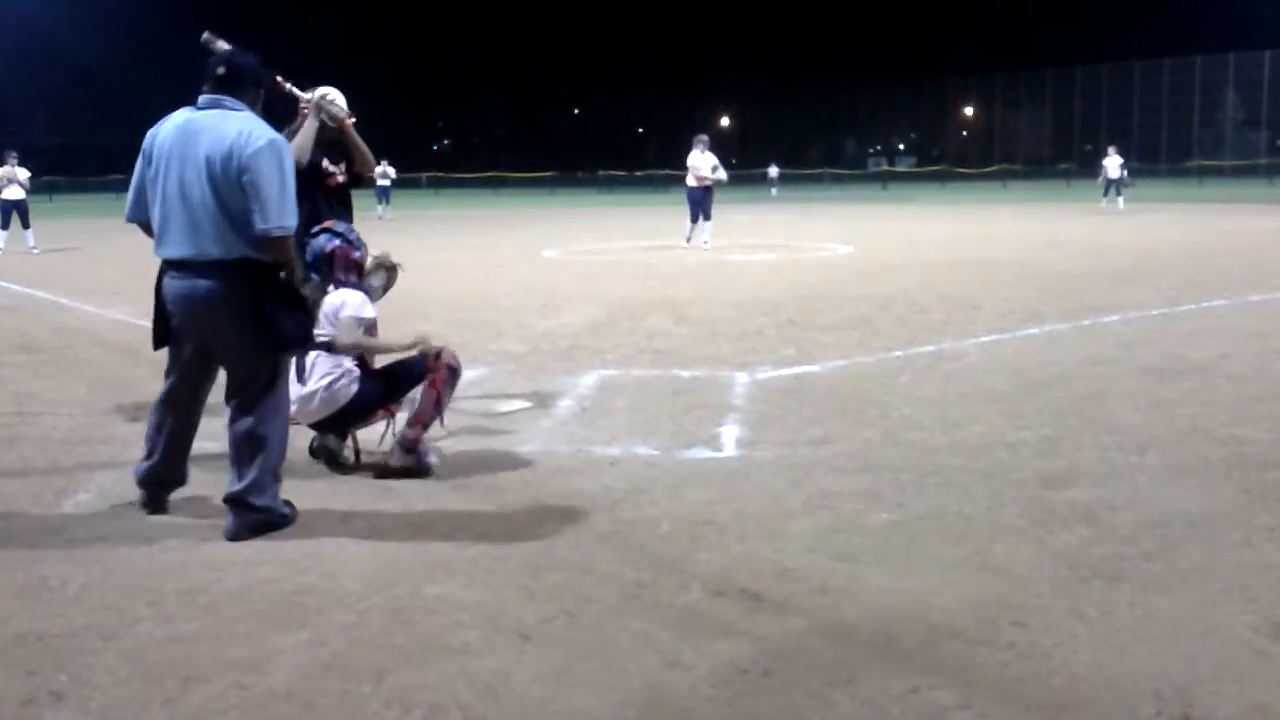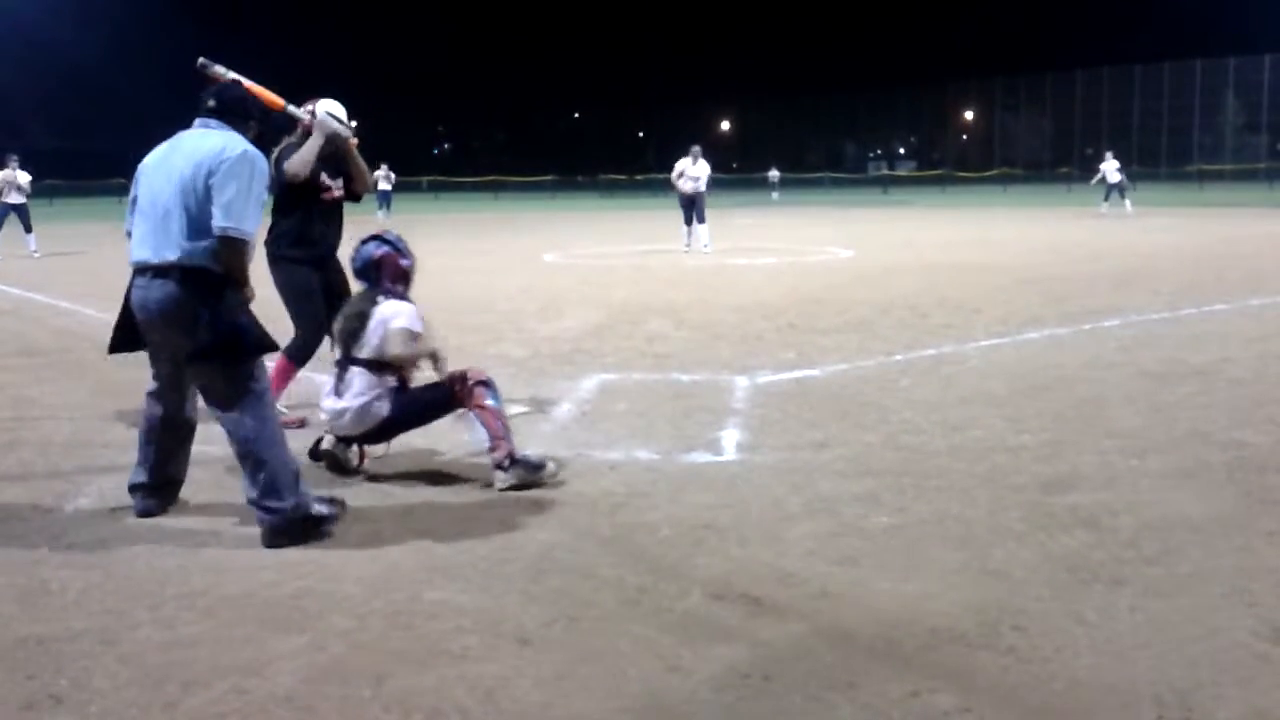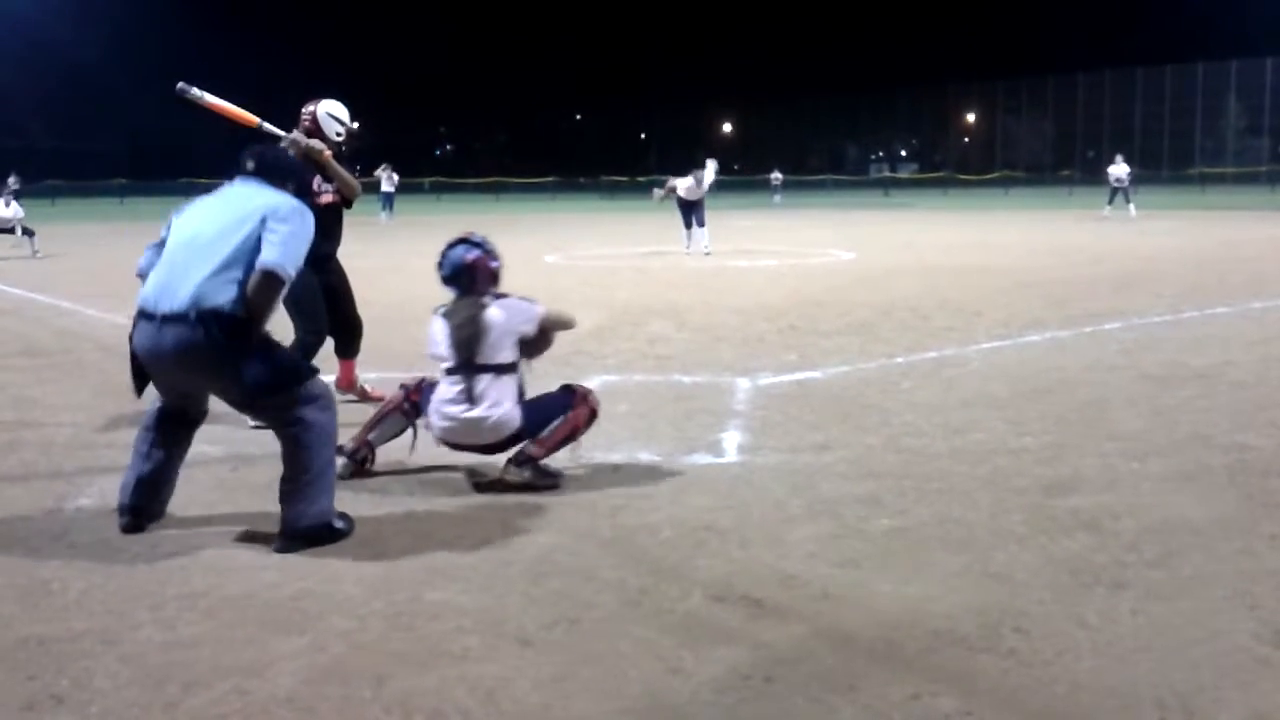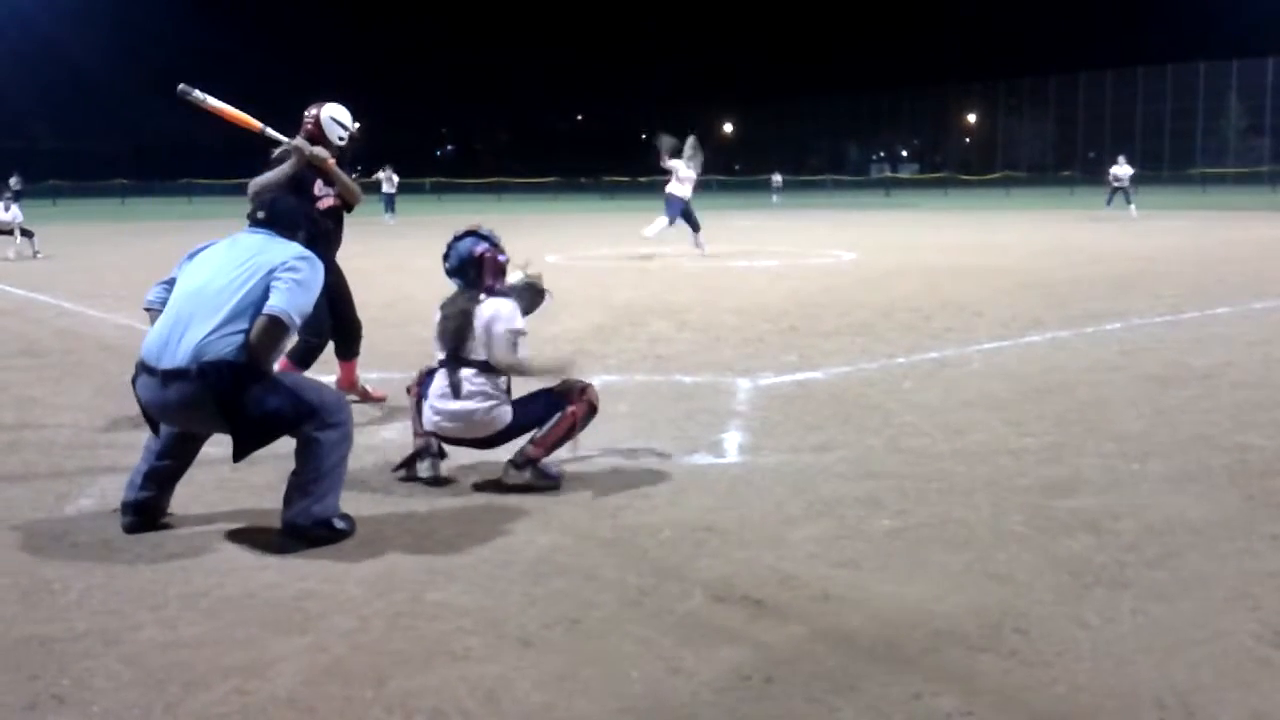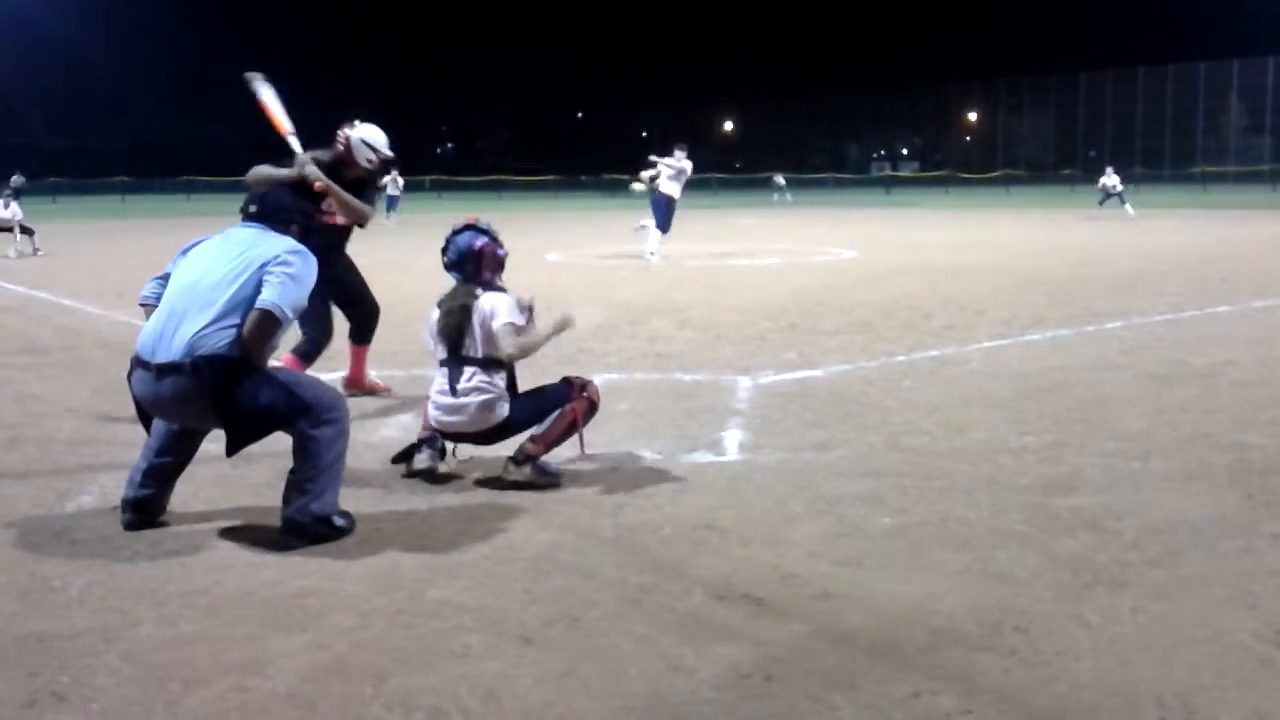
dt=0.5s
person 1, frame 1
left shoulder: (162, 131)
right shoulder: (260, 138)
left elbow: (140, 215)
right elbow: (274, 234)
right wrist: (292, 273)
left hip: (178, 281)
right hip: (240, 285)
left knee: (181, 387)
right knee: (257, 396)
left ankle: (156, 482)
right ankle: (253, 505)
person 1, frame 2
left shoulder: (158, 153)
right shoulder: (240, 154)
left elbow: (133, 227)
right elbow: (232, 237)
right wrist: (241, 285)
left hip: (145, 289)
right hip: (195, 292)
left knee: (167, 393)
right knee: (244, 398)
left ankle: (151, 490)
right ankle: (284, 511)
person 1, frame 3
left shoulder: (199, 204)
right shoulder: (289, 207)
left elbow: (147, 267)
right elbow: (270, 275)
right wrist: (249, 331)
left hip: (149, 332)
right hip: (206, 332)
left knee: (178, 408)
right knee: (309, 405)
left ankle: (137, 507)
right ankle: (308, 521)
person 1, frame 4
left shoulder: (208, 249)
right shoulder: (299, 258)
left elbow: (155, 302)
right elbow: (275, 321)
right wrist: (254, 377)
left hip: (150, 384)
right hip: (209, 385)
left knee: (188, 403)
right knee: (330, 413)
left ankle: (142, 505)
right ankle: (309, 521)
person 1, frame 5
left shoulder: (203, 244)
right shoulder: (292, 253)
left elbow: (151, 297)
right elbow: (266, 315)
right wrist: (250, 370)
left hip: (145, 379)
right hip: (203, 380)
left knee: (188, 395)
right knee: (325, 409)
left ankle: (141, 502)
right ankle: (309, 519)
person 2, frame 1
left shoulder: (338, 147)
right shoulder: (294, 139)
left elbow: (368, 167)
right elbow: (296, 160)
left wrist: (346, 128)
right wrist: (314, 118)
right hip: (306, 243)
person 2, frame 2
left shoulder: (336, 160)
right shoulder: (292, 153)
left elbow: (363, 186)
right elbow: (296, 173)
left wrist: (349, 148)
right wrist: (319, 135)
left hip: (325, 257)
right hip: (292, 258)
right knee: (312, 331)
person 2, frame 3
left shoulder: (332, 160)
left elbow: (353, 192)
left wrist: (325, 158)
right wrist: (292, 153)
left hip: (325, 260)
left knee: (349, 325)
right knee: (312, 334)
left ankle: (348, 382)
person 2, frame 4
left shoulder: (332, 165)
right shoulder: (289, 160)
left elbow: (355, 198)
right elbow: (255, 192)
left wrist: (330, 166)
right wrist: (295, 163)
left hip: (325, 262)
left knee: (349, 328)
right knee: (316, 334)
left ankle: (349, 381)
person 2, frame 5
left shoulder: (365, 181)
right shoulder: (314, 165)
left elbow: (364, 216)
right elbow: (254, 177)
left wrist: (328, 185)
right wrist: (293, 173)
left hip: (333, 257)
left knee: (368, 311)
right knee: (318, 333)
left ankle: (356, 378)
person 3, frame 1
right shoulder: (352, 297)
right elbow: (347, 341)
right wrist: (408, 343)
left hip: (305, 408)
right hip: (337, 399)
right knee: (443, 361)
left ankle: (333, 435)
right ankle: (408, 448)
person 3, frame 2
left shoulder: (354, 307)
right shoulder: (401, 309)
right elbow: (396, 353)
right wrist: (430, 349)
left hip: (338, 417)
right hip: (373, 419)
right knee: (473, 383)
left ankle: (339, 441)
right ankle: (506, 462)
person 3, frame 3
left shoulder: (441, 318)
right shoulder: (508, 308)
right elbow: (567, 322)
right wrist: (538, 324)
left hip: (445, 429)
right hip: (499, 430)
left knee: (415, 390)
right knee: (584, 399)
left ankle: (355, 452)
right ankle: (523, 464)
person 3, frame 4
left shoulder: (447, 309)
right shoulder: (501, 306)
right elbow: (505, 362)
right wrist: (552, 368)
left hip: (439, 422)
right hip: (487, 425)
left knee: (426, 378)
right knee: (584, 396)
left ankle: (426, 453)
right ankle: (524, 464)
person 3, frame 5
left shoulder: (442, 307)
right shoulder: (497, 300)
right elbow: (510, 350)
right wrist: (553, 328)
left hip: (444, 420)
right hip: (487, 419)
right knee: (585, 392)
left ankle: (428, 446)
right ankle: (524, 461)
